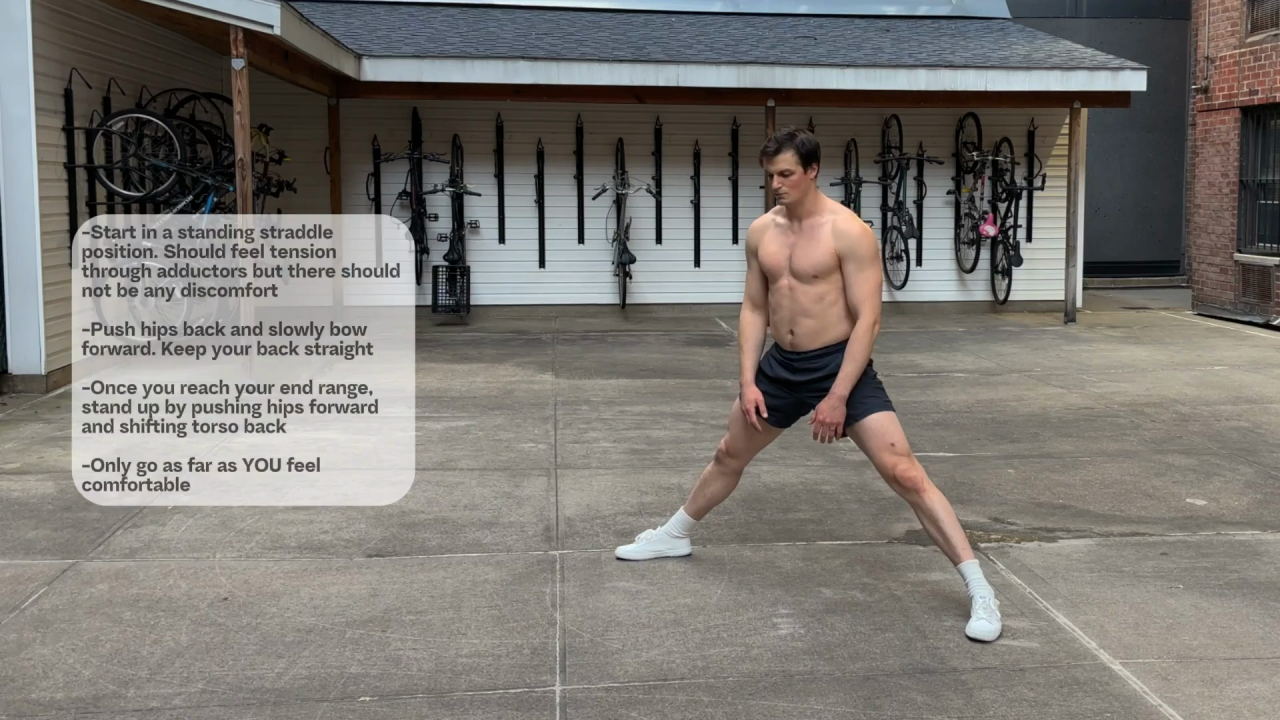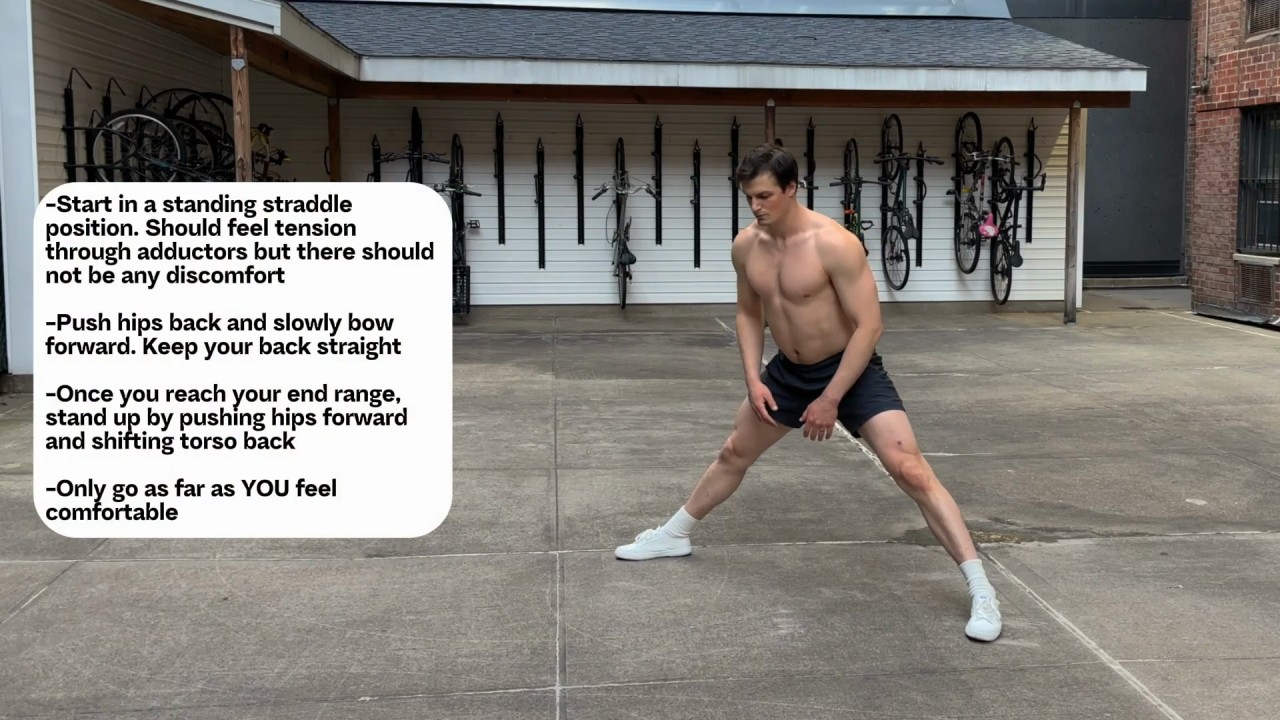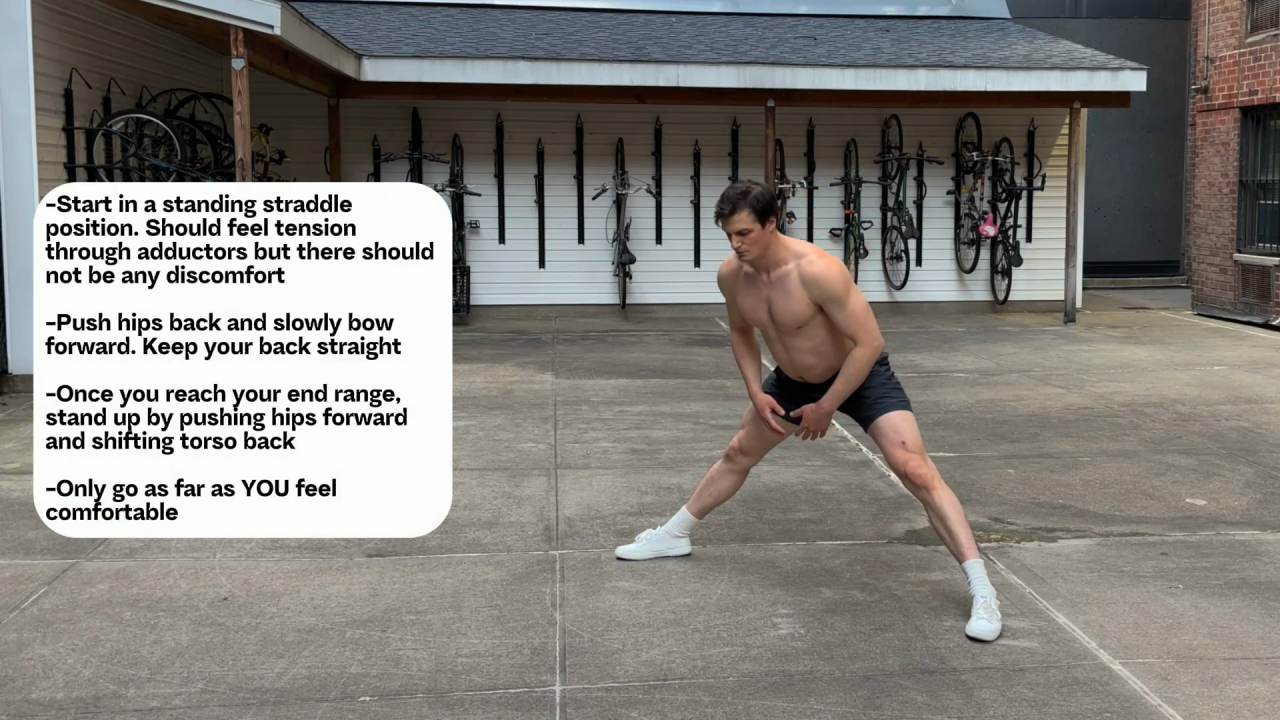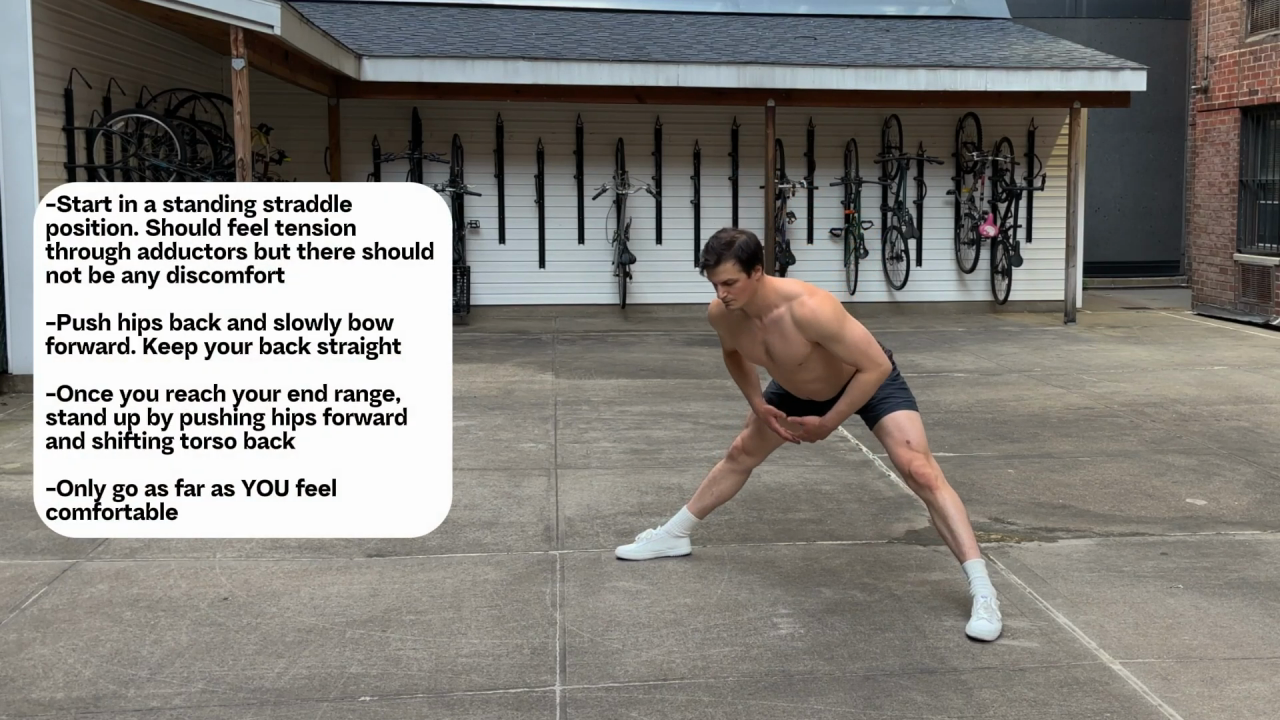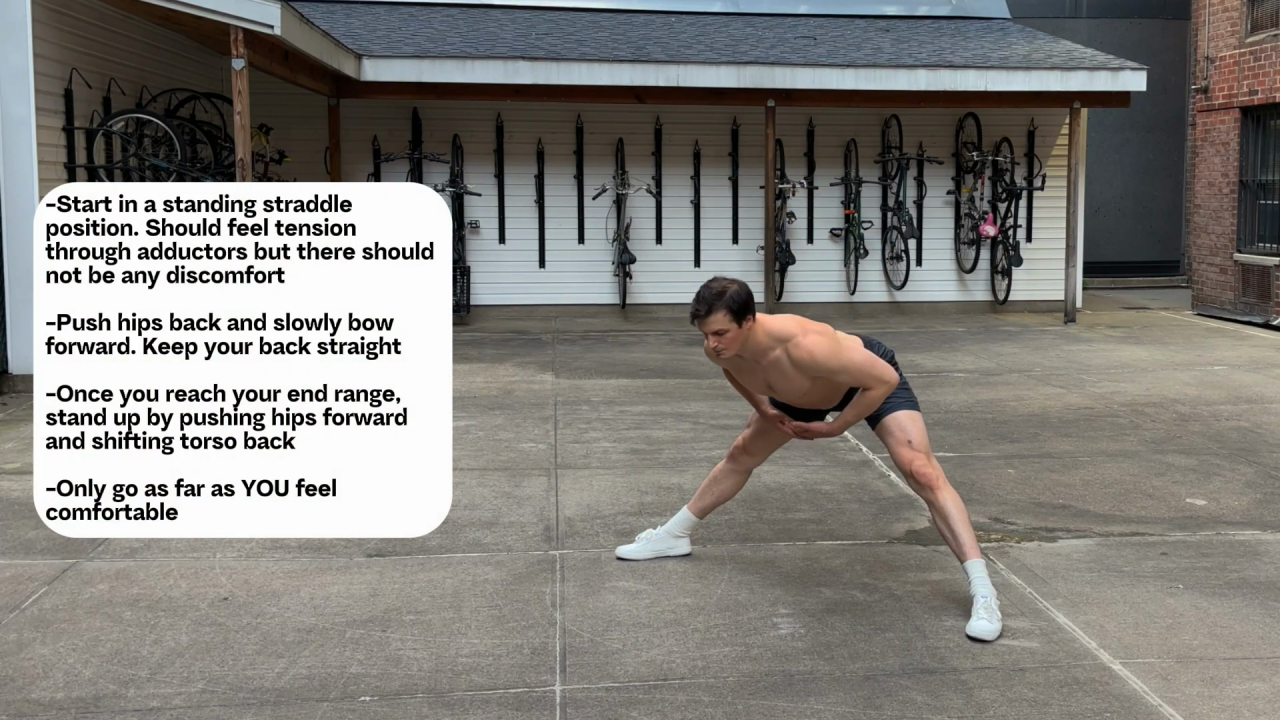
dt=1s
person 1, frame 1
left shoulder: (849, 231)
right shoulder: (761, 231)
left elbow: (868, 319)
right elbow: (754, 308)
left wrist: (838, 397)
right wrist: (747, 381)
left hip: (840, 364)
right hip: (781, 366)
left knee: (904, 473)
right knee: (729, 456)
left ankle: (979, 589)
right ankle: (673, 536)
person 1, frame 2
left shoulder: (834, 243)
right shoulder: (746, 246)
left elbow: (869, 326)
right elbow: (748, 313)
left wrist: (830, 400)
right wrist: (753, 380)
left hip: (853, 370)
right hip: (788, 372)
left knee: (911, 471)
right knee: (733, 454)
left ankle: (980, 589)
right ankle: (674, 536)
person 1, frame 3
left shoulder: (817, 270)
right shoulder: (731, 275)
left elbow: (869, 343)
right elbow: (741, 331)
left wrist: (826, 408)
right wrist: (756, 393)
left hip: (862, 376)
right hip: (792, 380)
left knee: (916, 470)
right knee: (737, 454)
left ankle: (982, 590)
right ankle: (673, 535)
person 1, frame 4
left shoulder: (808, 308)
right shoulder: (721, 314)
left elbow: (878, 366)
right elbow: (733, 353)
left wrist: (829, 423)
right wrist: (758, 405)
left hip: (870, 379)
right hip: (798, 387)
left knee: (920, 471)
right knee: (740, 455)
left ankle: (982, 591)
right ankle: (674, 535)
person 1, frame 5
left shoulder: (803, 346)
right shoulder: (720, 348)
left elbow: (886, 379)
left wrist: (834, 427)
right wrist: (763, 409)
left hip: (873, 379)
right hip: (806, 389)
left knee: (922, 472)
right knee: (740, 456)
left ankle: (983, 591)
right ankle: (674, 535)
